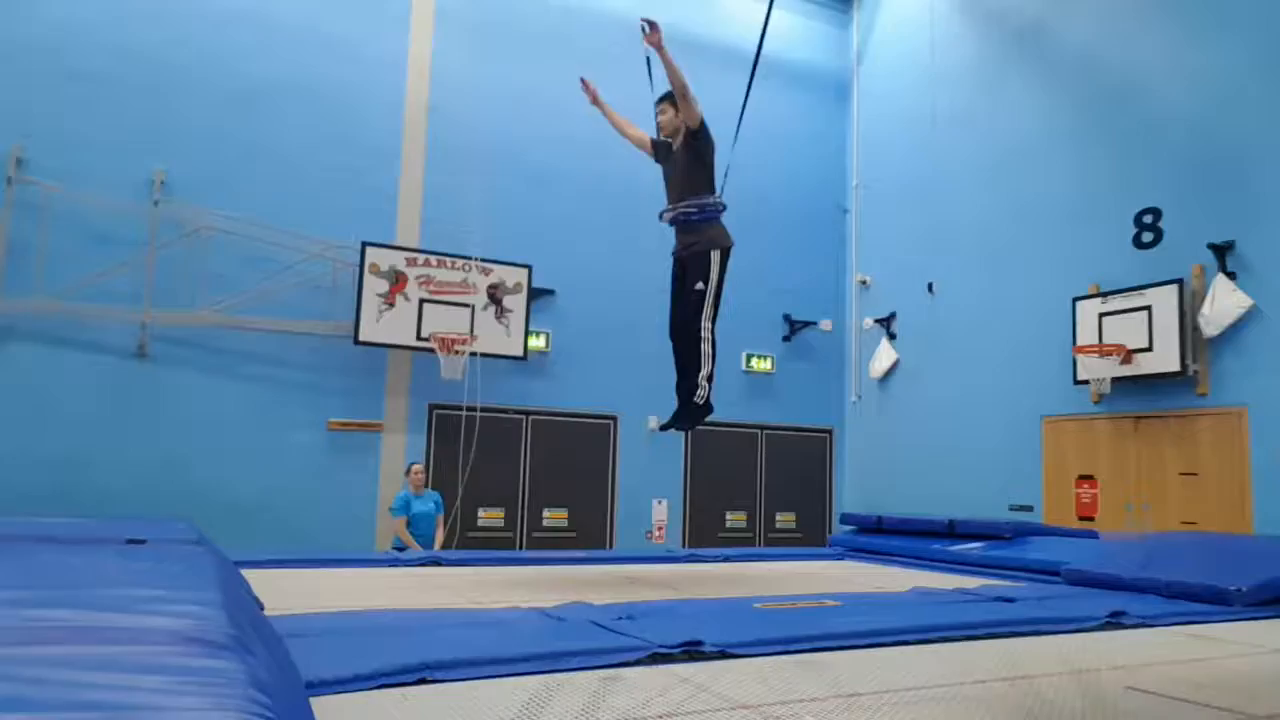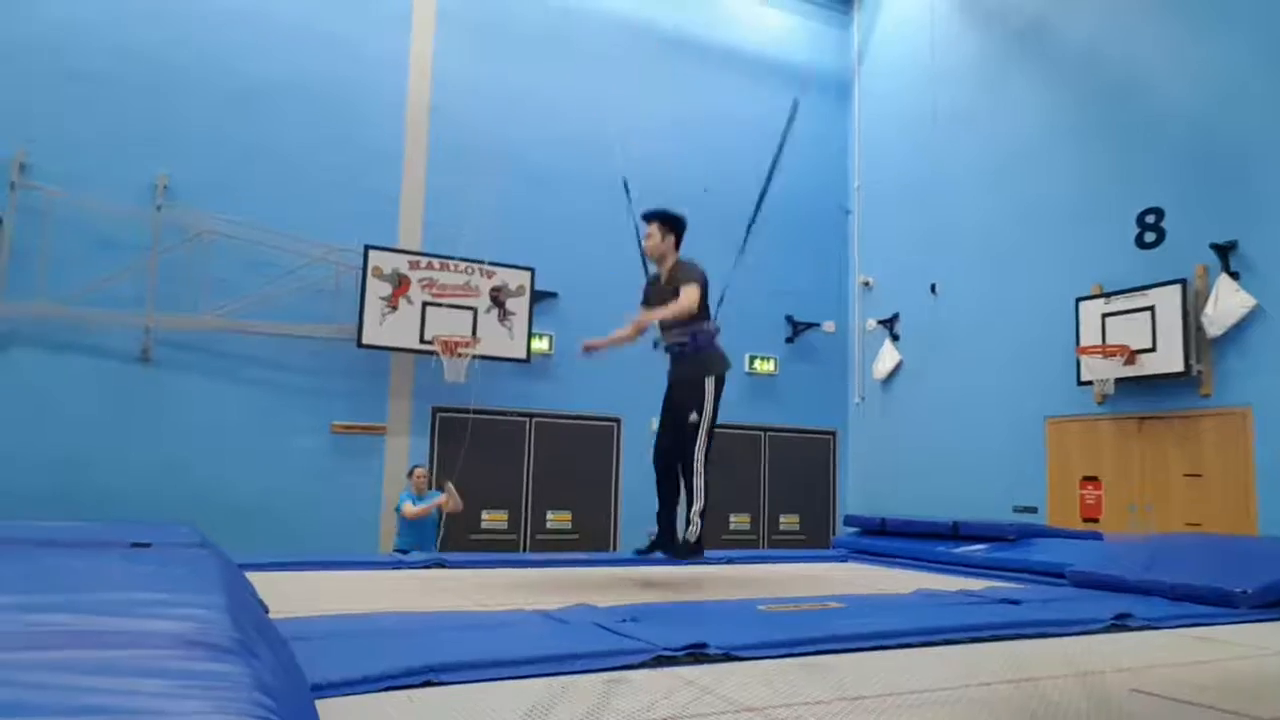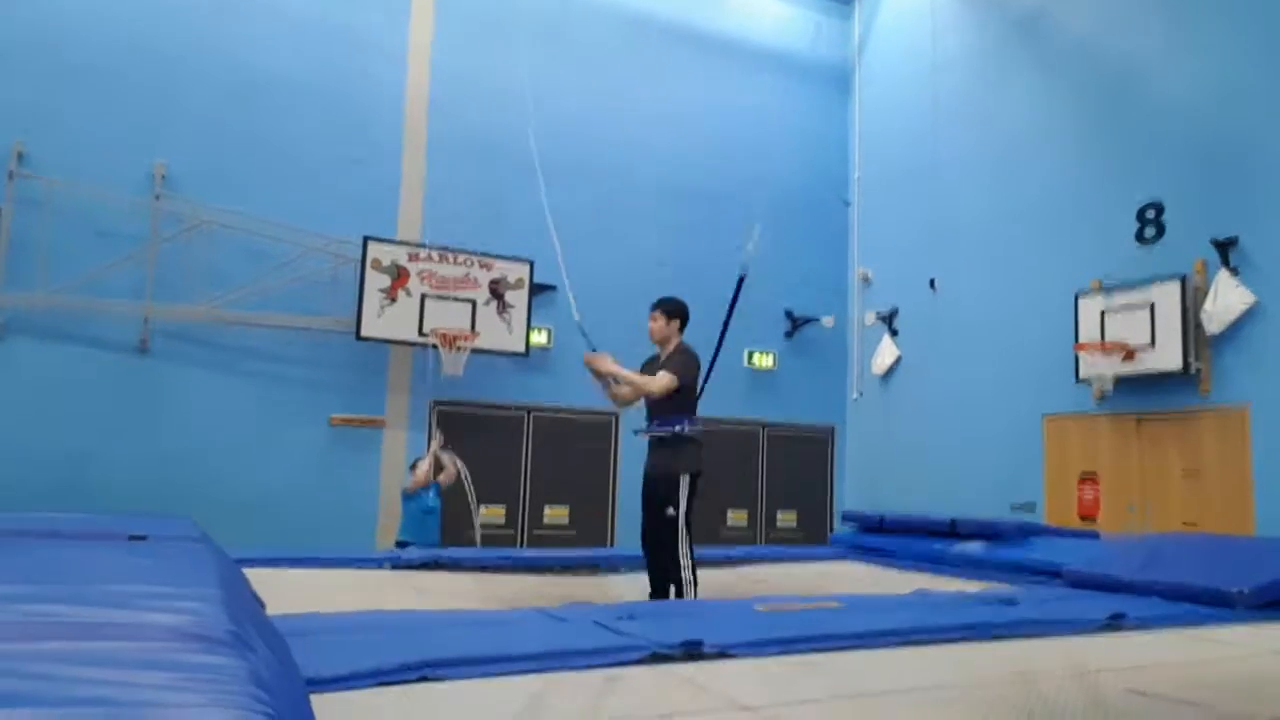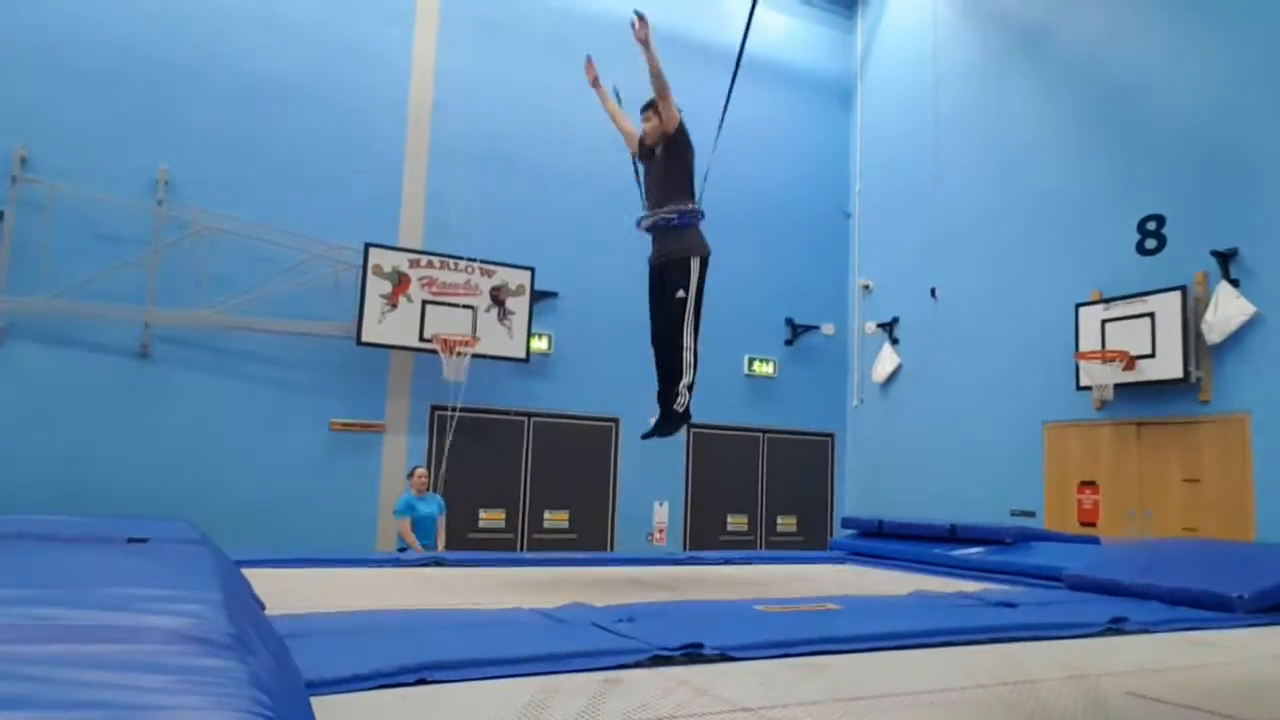
dt=0.4s
person 1, frame 1
left shoulder: (698, 139)
right shoulder: (666, 149)
left elbow: (685, 93)
right elbow: (631, 133)
left wrist: (660, 49)
right wrist: (598, 102)
left hip: (708, 244)
right hip: (684, 246)
left knee: (700, 323)
right knee: (680, 327)
left ankle: (700, 398)
right ankle: (687, 401)
person 1, frame 2
left shoulder: (688, 272)
right shoulder: (653, 284)
left elbow: (691, 302)
right elbow: (636, 328)
left wrist: (655, 315)
right wrist: (604, 342)
left hip: (703, 372)
right hip: (679, 373)
left knee: (691, 459)
right knee: (663, 457)
left ankle: (692, 538)
right ankle: (667, 532)
person 1, frame 3
left shoulder: (685, 359)
right shoulder: (653, 362)
left elbow: (656, 389)
right elbow: (623, 400)
left wrist: (613, 370)
right wrist: (604, 378)
left hip: (679, 464)
right hip: (657, 461)
left knee: (676, 544)
right knee: (652, 541)
right ankle: (659, 599)
person 1, frame 4
left shoulder: (678, 146)
right shoulder: (649, 155)
left elbow: (662, 93)
right elbow: (620, 121)
left wrist: (645, 46)
right wrist: (597, 86)
left hip: (687, 251)
right hip: (660, 254)
left knee: (683, 331)
right knee: (661, 336)
left ankle: (681, 404)
right ankle: (667, 408)
